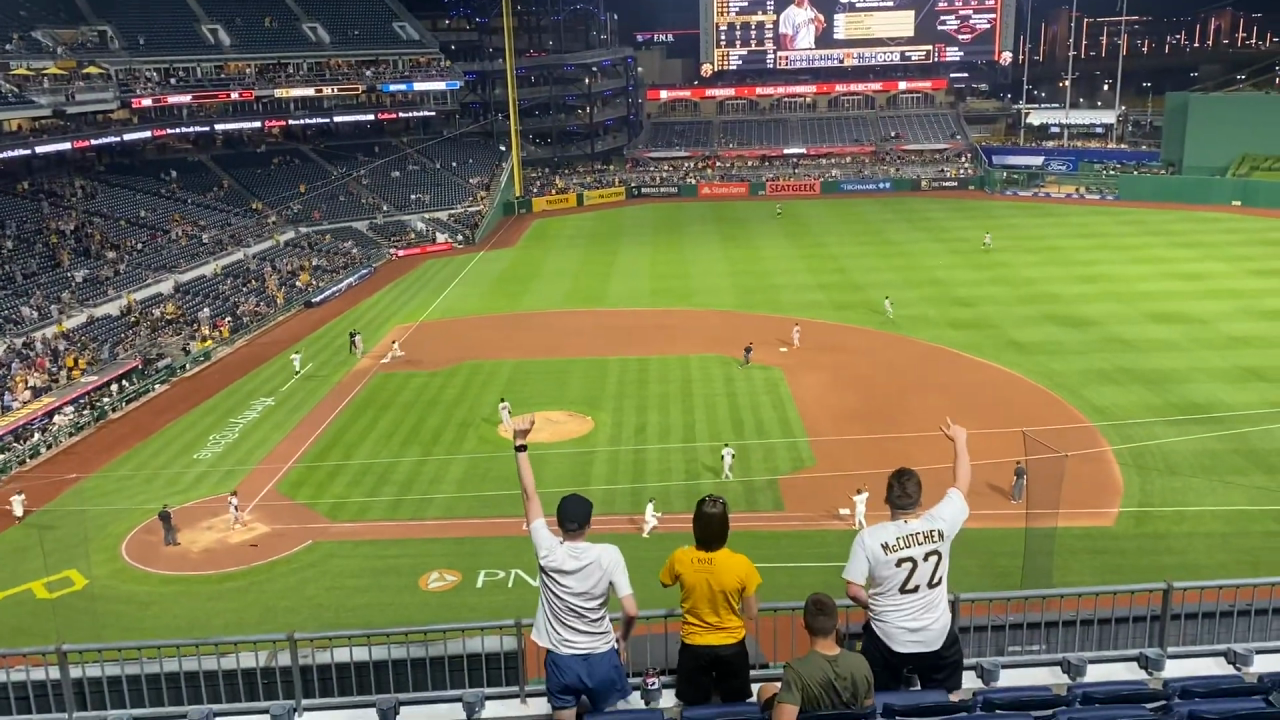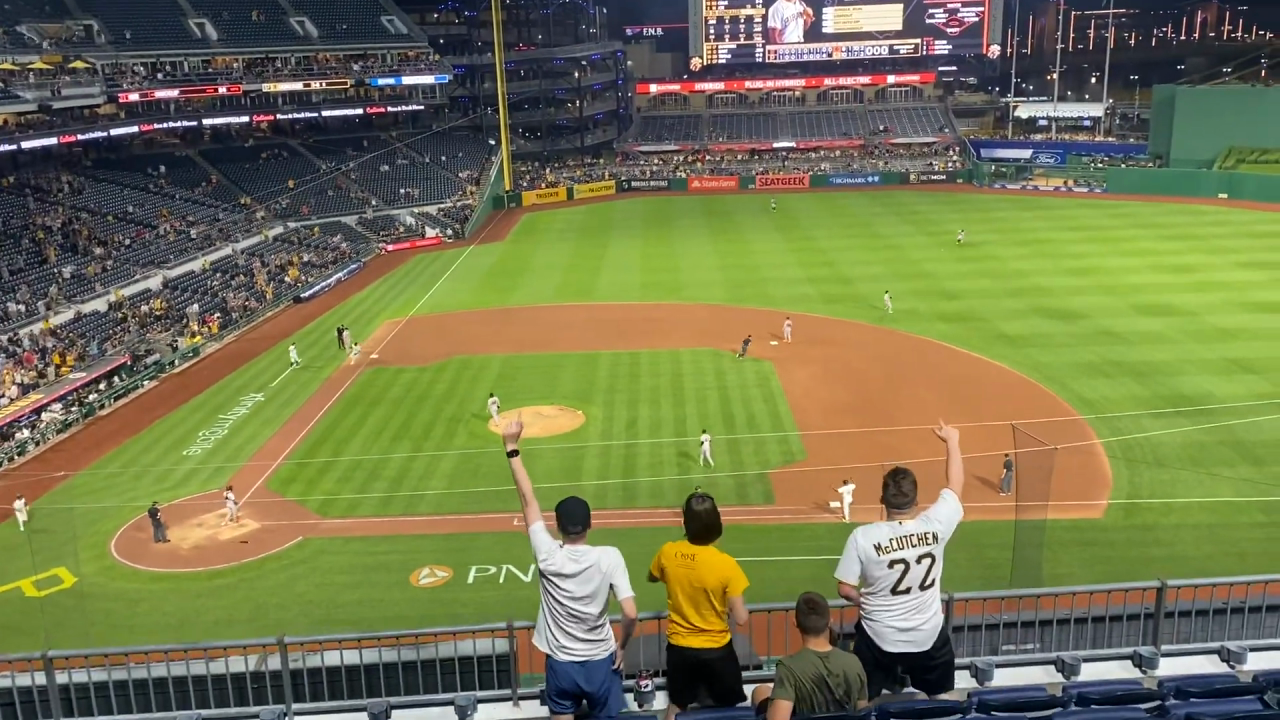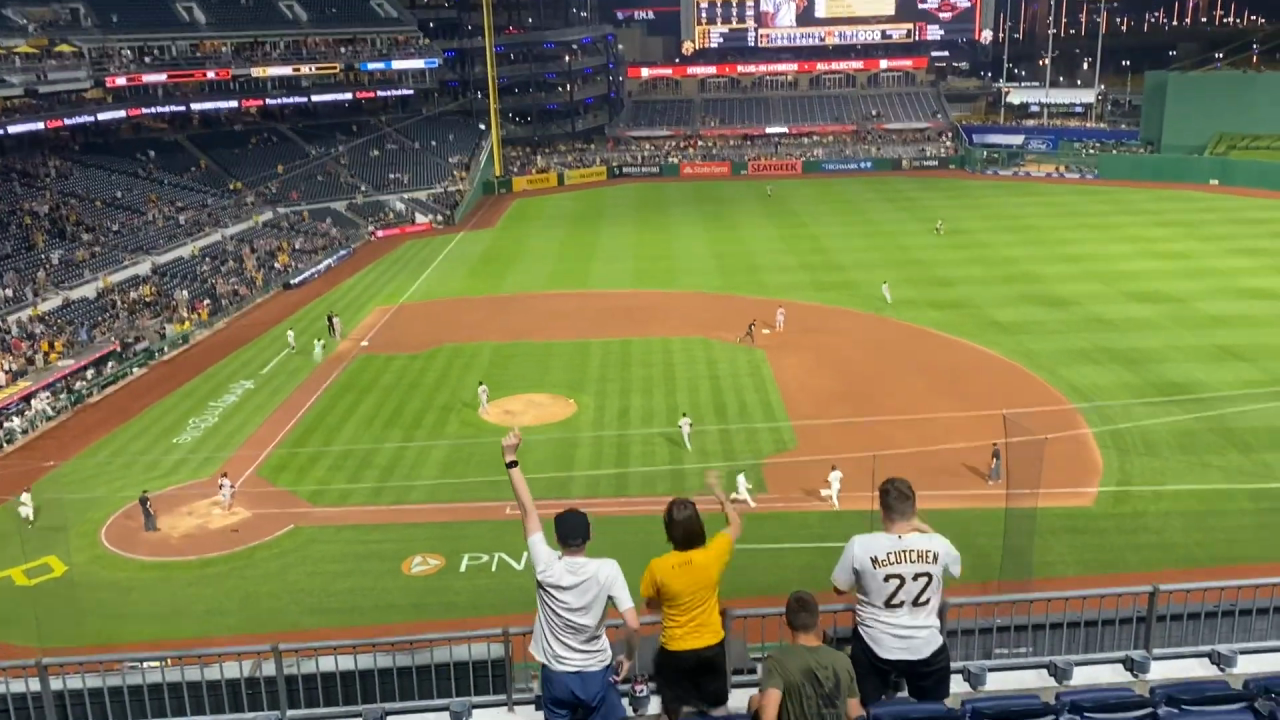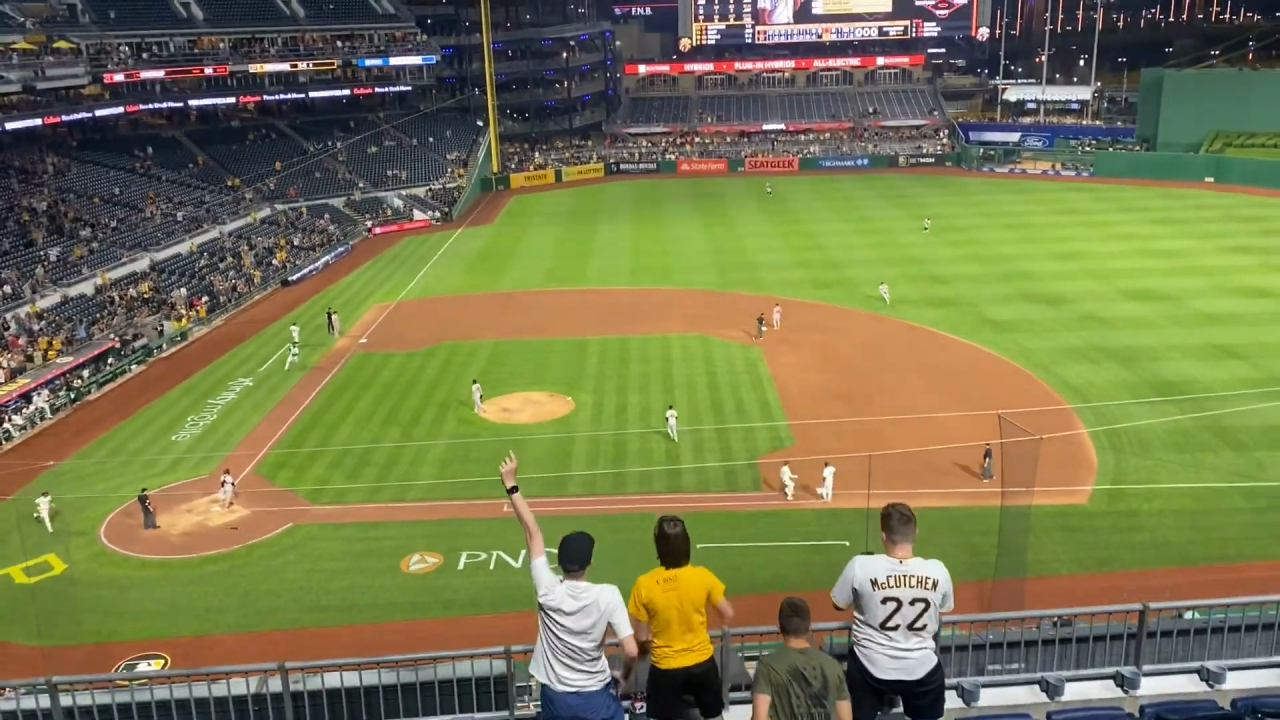
dt=0.3s
person 1, frame 1
left shoulder: (548, 552)
right shoulder: (609, 554)
left elbow: (530, 495)
right elbow: (631, 611)
left wrist: (520, 443)
right wrist: (623, 637)
left hip: (562, 659)
right hip: (602, 656)
person 1, frame 2
left shoulder: (548, 556)
right shoulder: (609, 557)
left elbow: (528, 501)
right elbow: (631, 614)
left wrist: (512, 448)
right wrist: (622, 646)
left hip: (561, 664)
right hip: (601, 662)
person 1, frame 3
left shoulder: (546, 567)
right shoulder: (607, 570)
left elbow: (527, 509)
right elbow: (633, 624)
left wrist: (511, 459)
right wrist: (628, 657)
left hip: (557, 674)
right hip: (597, 673)
person 1, frame 4
left shoulder: (548, 591)
right shoulder: (608, 595)
left elbow: (532, 532)
right elbow: (631, 652)
left wrist: (510, 484)
right wrist: (624, 675)
left hip: (558, 696)
right hip: (596, 694)
person 2, frame 1
left shoulder: (869, 537)
right shoulder: (940, 524)
left elbow: (853, 591)
right elbow: (962, 483)
right wrist: (959, 438)
left hip: (887, 640)
right hip: (937, 639)
person 2, frame 2
left shoulder: (862, 536)
right shoulder: (935, 526)
left elbow: (845, 590)
right elbow: (956, 483)
right wrist: (951, 440)
left hip: (879, 640)
right hip: (929, 639)
person 2, frame 3
left shoulder: (859, 545)
right shoulder: (936, 545)
left elbow: (840, 589)
right elbow: (955, 570)
left hip: (875, 648)
right hip: (927, 649)
person 2, frame 4
left shoulder: (860, 566)
right shoulder: (937, 571)
left elbow: (840, 605)
right elbow: (945, 609)
left hip: (871, 668)
right hip: (921, 670)
person 3, frame 1
left shoulder: (680, 559)
right shoulder: (741, 564)
left elbow: (665, 583)
right elbow: (751, 613)
left hip: (694, 647)
right hip: (731, 647)
person 3, frame 2
left shoulder: (667, 553)
right shoulder: (725, 564)
left elbow: (652, 579)
right elbow: (741, 619)
left hip: (679, 648)
right hip: (716, 649)
person 3, frame 3
left shoulder: (657, 567)
right shoulder: (713, 555)
left elbow: (651, 605)
right elbow: (735, 525)
right wrist: (719, 492)
left hip: (675, 651)
right hip: (711, 648)
person 3, frame 4
left shoulder: (644, 584)
right shoulder: (702, 576)
left elbow: (643, 636)
right elbow: (728, 615)
left wrist: (645, 650)
left hip: (664, 669)
right hip: (701, 663)
